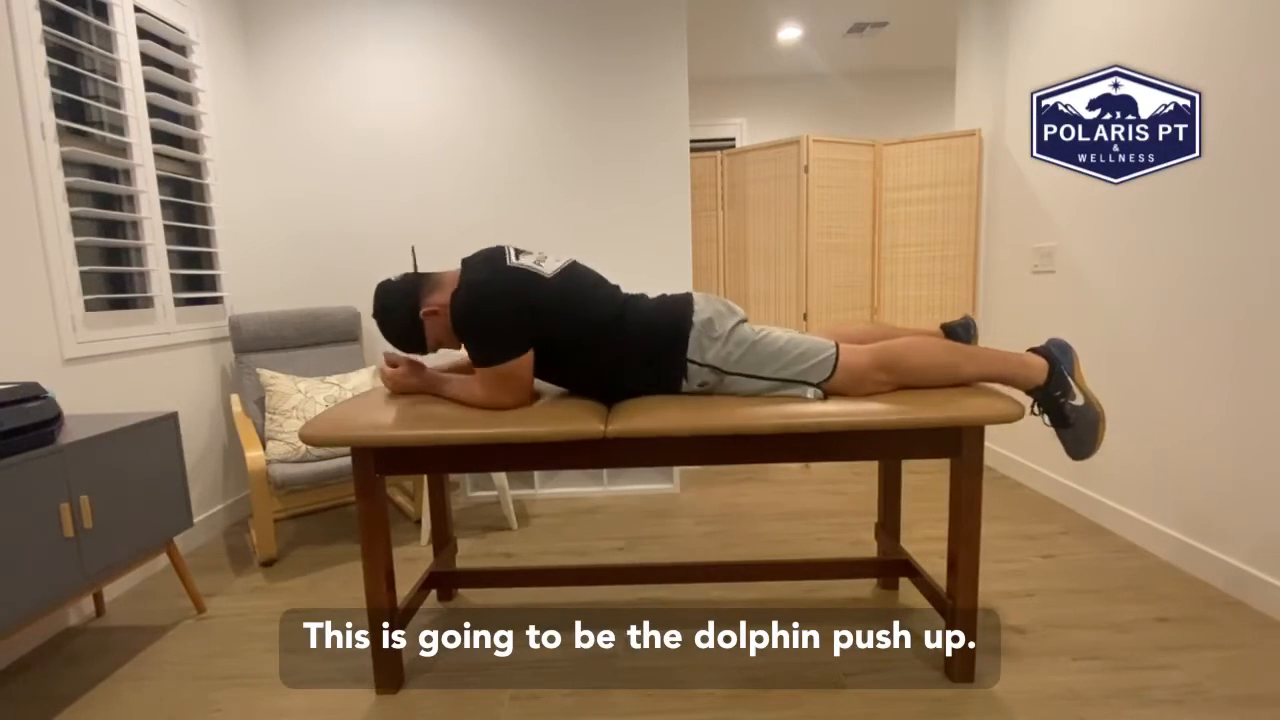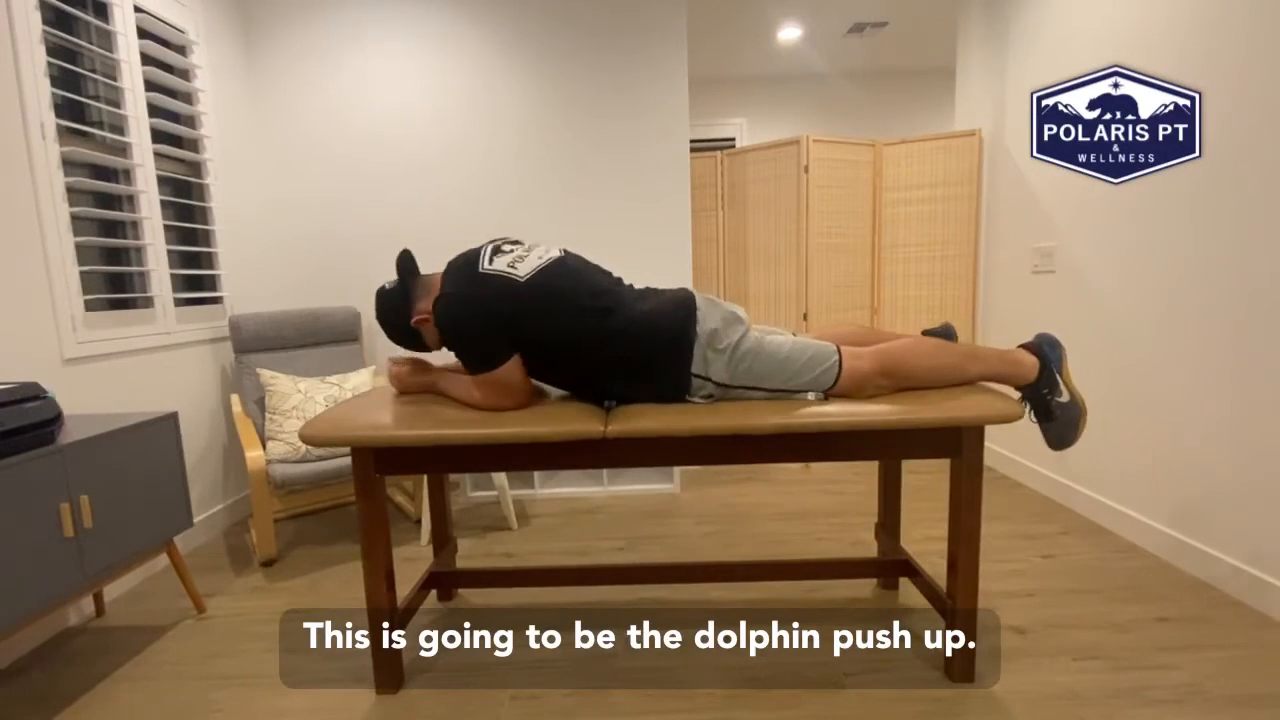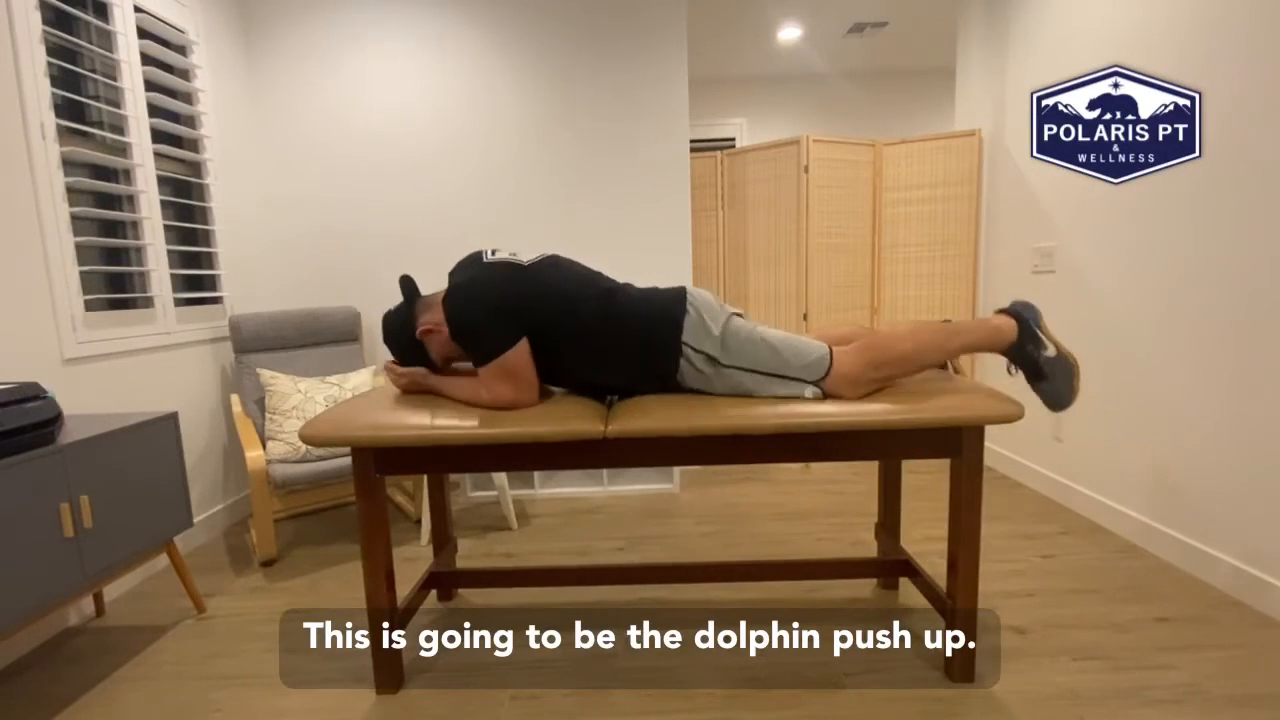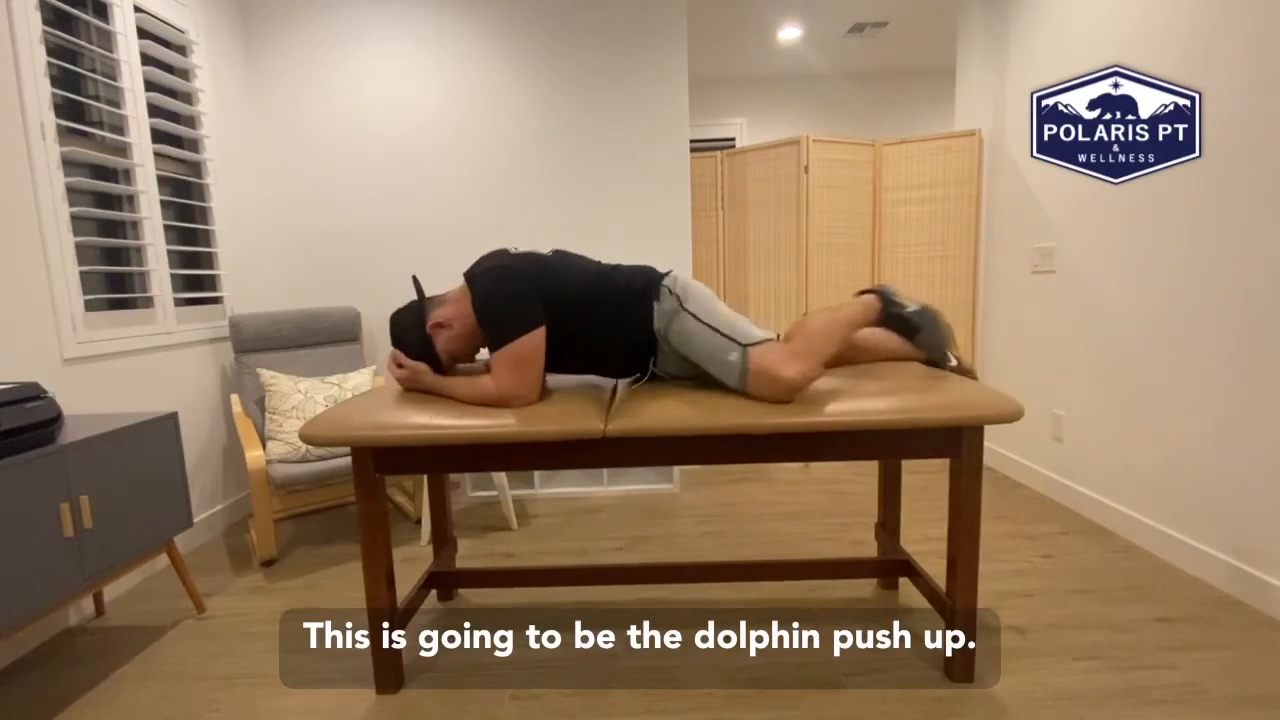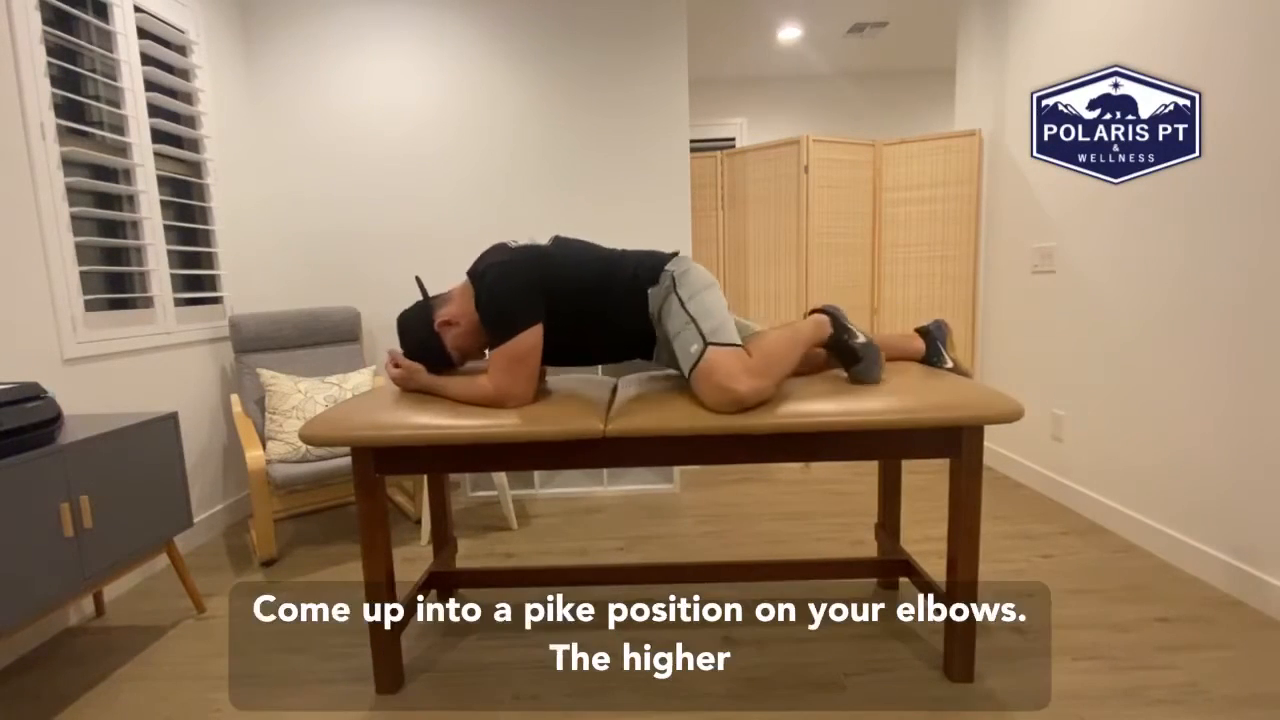
dt=0.3s
person 1, frame 1
left shoulder: (483, 297)
right shoulder: (488, 268)
left elbow: (509, 394)
right elbow: (512, 356)
left wrist: (425, 380)
right wrist: (443, 370)
left hip: (694, 353)
right hip: (682, 323)
left knee: (863, 370)
right knee: (836, 343)
left ankle: (1039, 367)
right ankle: (948, 336)
person 1, frame 2
left shoulder: (460, 307)
right shoulder: (483, 260)
left elbow: (511, 394)
left wrist: (428, 379)
right wrist: (447, 370)
left hip: (696, 362)
right hip: (686, 317)
left knee: (865, 373)
right knee: (815, 345)
left ankle: (1029, 364)
right ankle: (927, 339)
person 1, frame 3
left shoulder: (469, 300)
right shoulder: (487, 279)
left elbow: (518, 393)
right elbow: (534, 353)
left wrist: (430, 383)
right wrist: (464, 372)
left hip: (686, 345)
right hip: (675, 318)
left knee: (854, 371)
right knee: (814, 348)
left ankle: (1009, 330)
right ankle: (931, 336)
person 1, frame 4
left shoulder: (502, 286)
right shoulder: (490, 287)
left elbow: (517, 390)
right elbow: (519, 372)
left wrist: (430, 383)
right wrist: (435, 376)
left hip: (668, 304)
right hip: (660, 347)
left knee: (783, 376)
right knee: (797, 355)
left ankle: (868, 306)
right ankle: (923, 346)
person 1, frame 5
left shoulder: (501, 284)
right shoulder: (495, 281)
left elbow: (513, 390)
right elbow: (527, 373)
left wrist: (428, 382)
right wrist: (434, 373)
left hip: (669, 287)
right hip: (657, 317)
left knee: (733, 389)
right knee: (804, 358)
left ankle: (821, 324)
right ankle: (922, 343)
